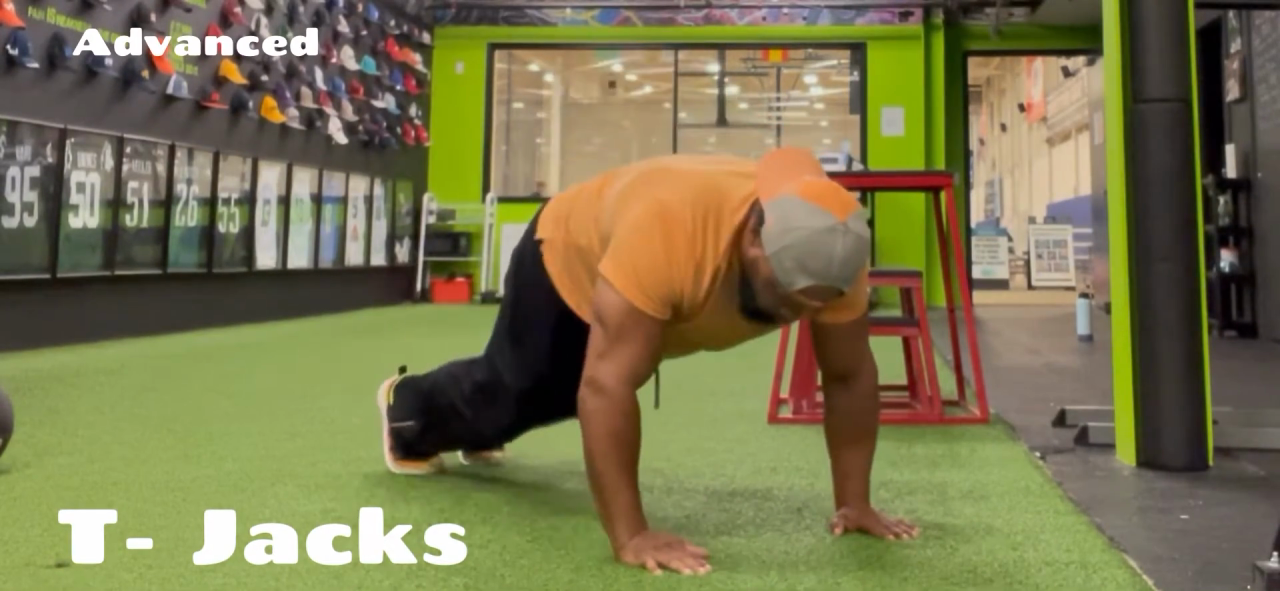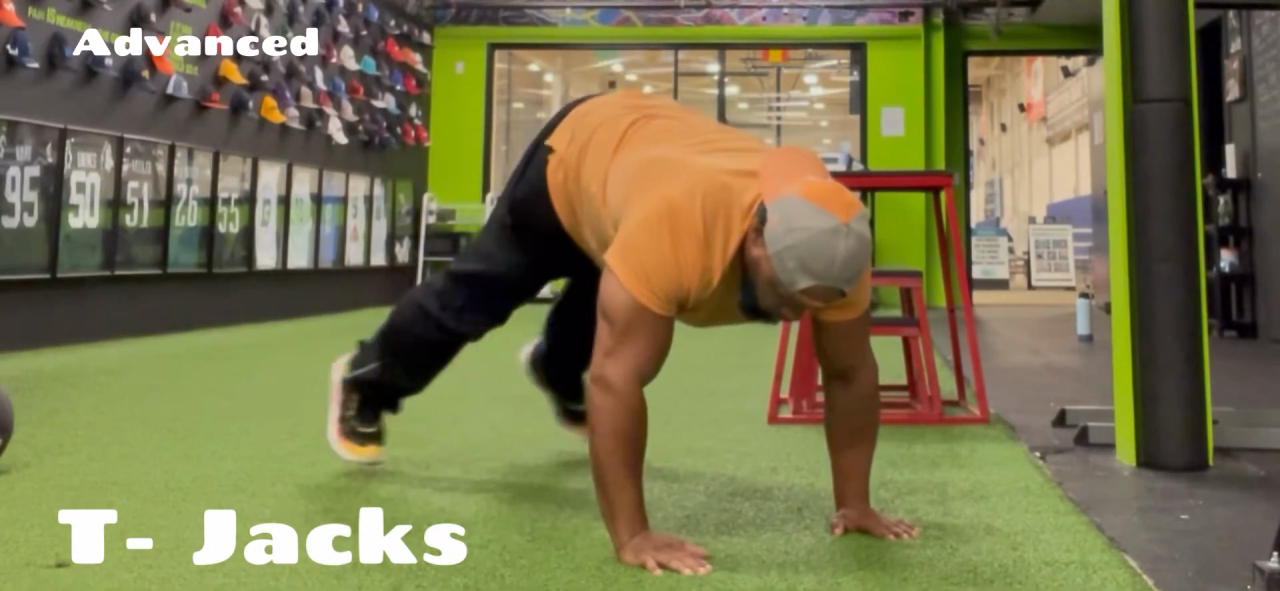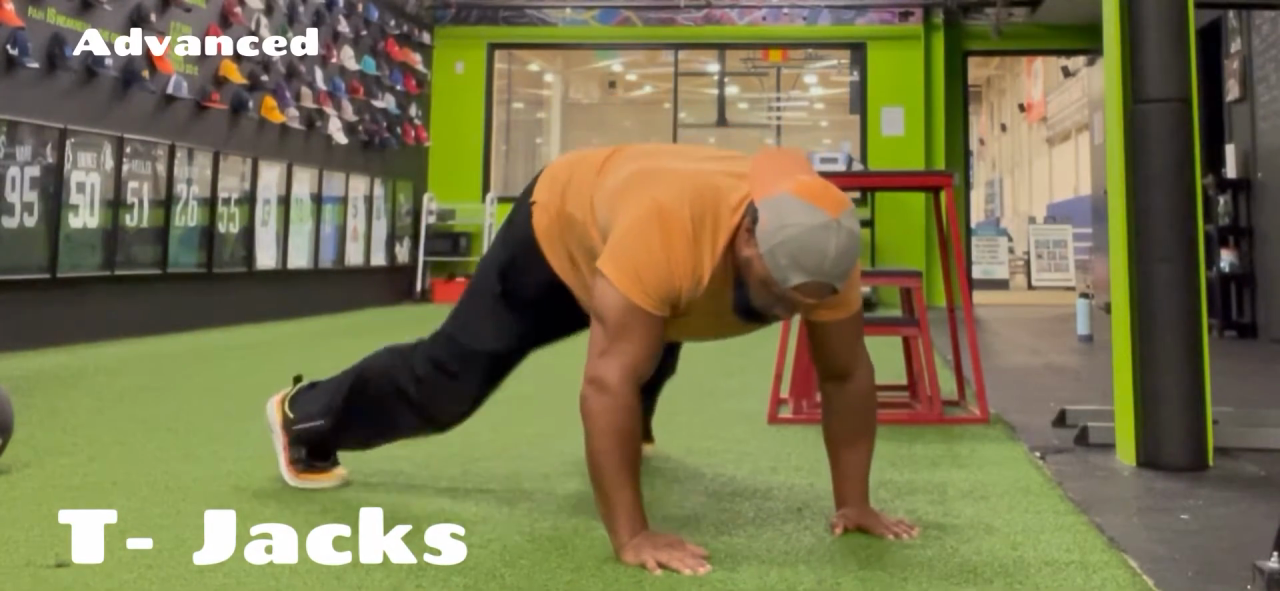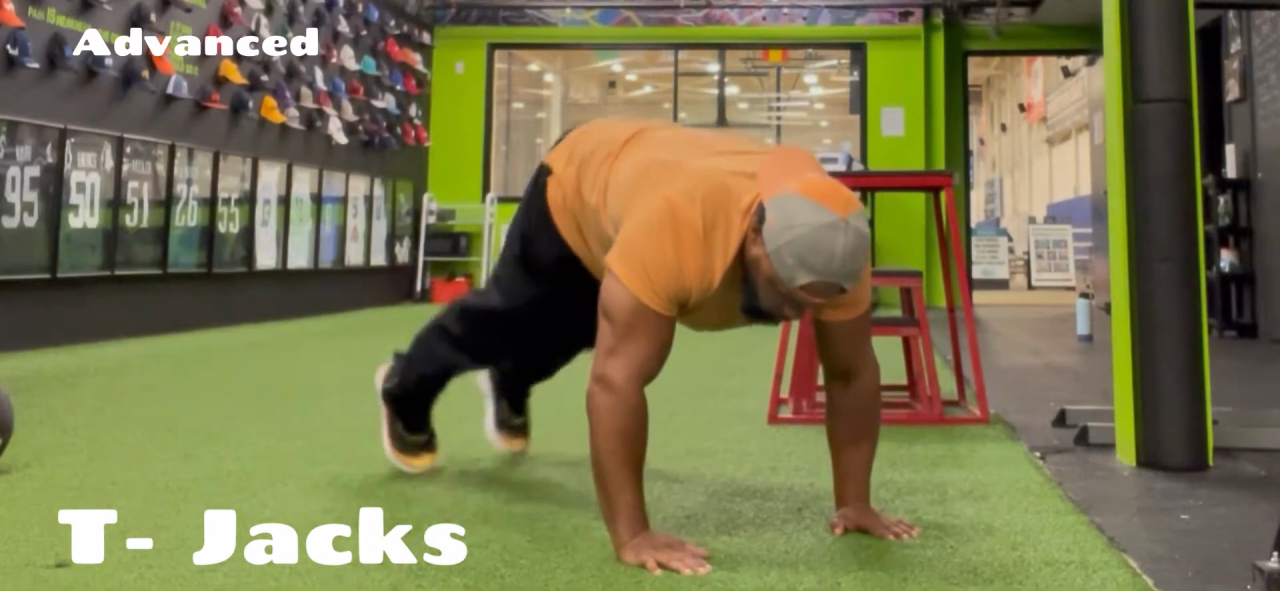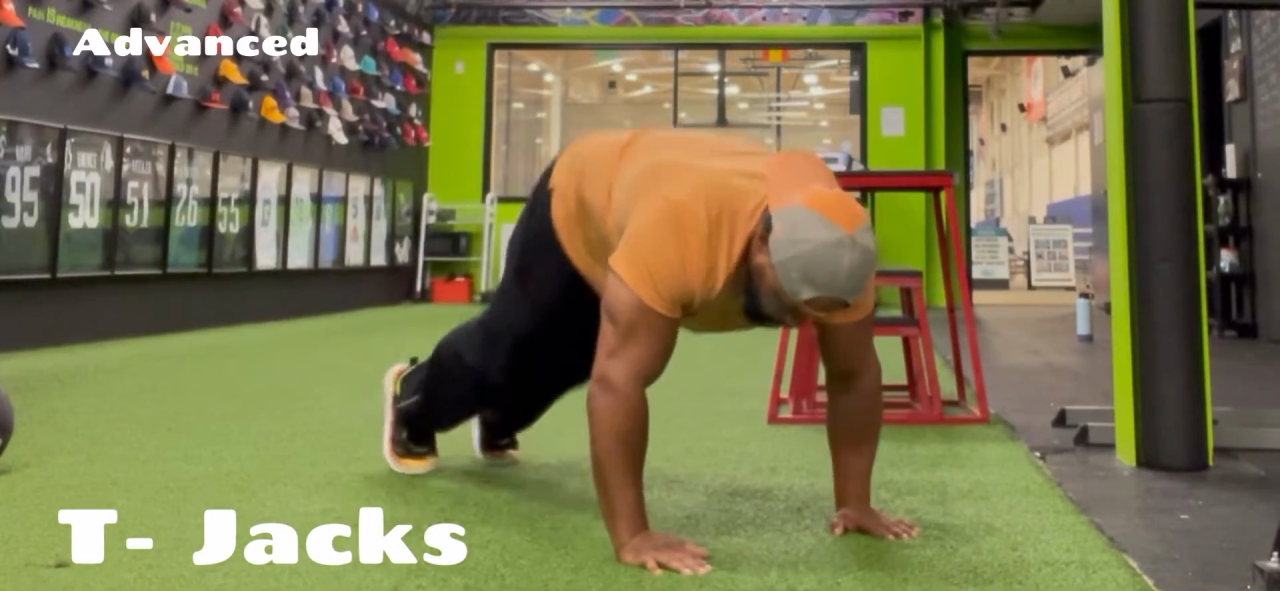
dt=0.3s
person 1, frame 1
left shoulder: (827, 248)
right shoulder: (668, 233)
left elbow: (851, 377)
right elbow: (605, 386)
left wrist: (856, 504)
right wrist: (631, 536)
right hip: (572, 258)
left knee: (557, 397)
right knee: (510, 396)
left ankle: (477, 425)
right ankle: (408, 409)
person 1, frame 2
left shoulder: (830, 243)
right shoulder: (671, 227)
left elbow: (849, 372)
right elbow: (613, 380)
left wrist: (856, 502)
right wrist: (632, 535)
right hip: (579, 157)
left knee: (605, 298)
right knee: (478, 294)
left ankle: (556, 370)
right ankle: (367, 380)
person 1, frame 3
left shoulder: (819, 251)
right shoulder: (665, 231)
left elbow: (846, 375)
right elbow: (606, 381)
left wrist: (855, 503)
right wrist: (631, 537)
right hip: (565, 219)
left knee: (657, 337)
right knee: (456, 370)
left ankle: (625, 426)
right ankle: (303, 416)
person 1, frame 4
left shoulder: (828, 244)
right shoulder: (675, 229)
left elbow: (853, 374)
right elbow: (616, 380)
left wrist: (855, 502)
right wrist: (631, 535)
right hip: (578, 195)
left knee: (562, 328)
right knee: (503, 321)
left ankle: (508, 386)
right ankle: (403, 388)
person 1, frame 5
left shoulder: (830, 251)
right shoulder: (678, 232)
left elbow: (854, 375)
right elbow: (616, 381)
left wrist: (855, 503)
right wrist: (630, 536)
right hip: (581, 209)
left knee: (563, 369)
right knee: (504, 355)
left ankle: (497, 423)
right ankle: (412, 397)
